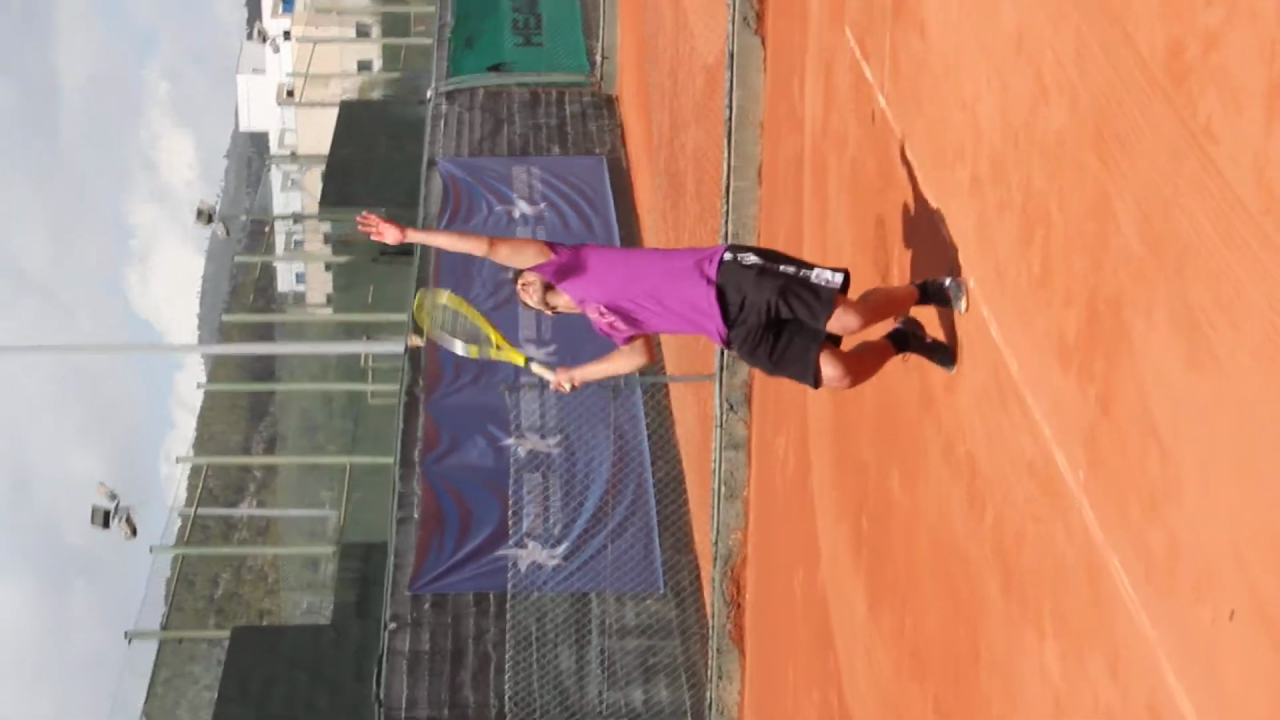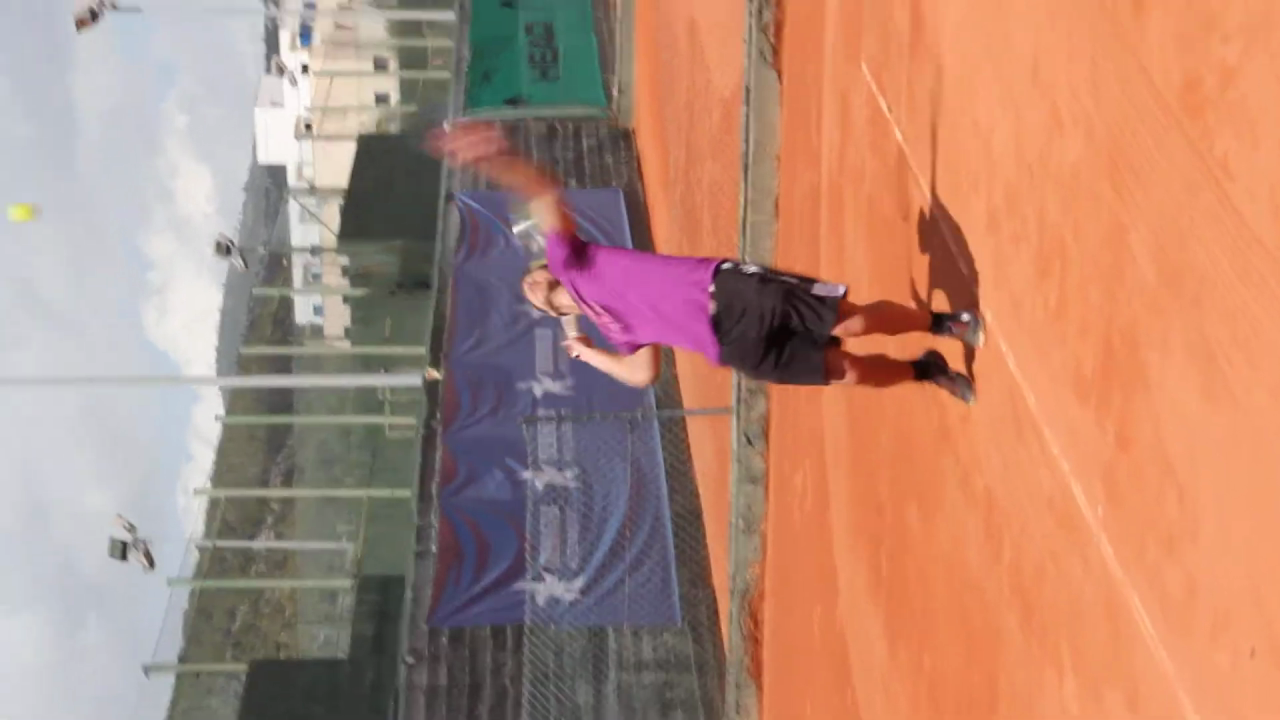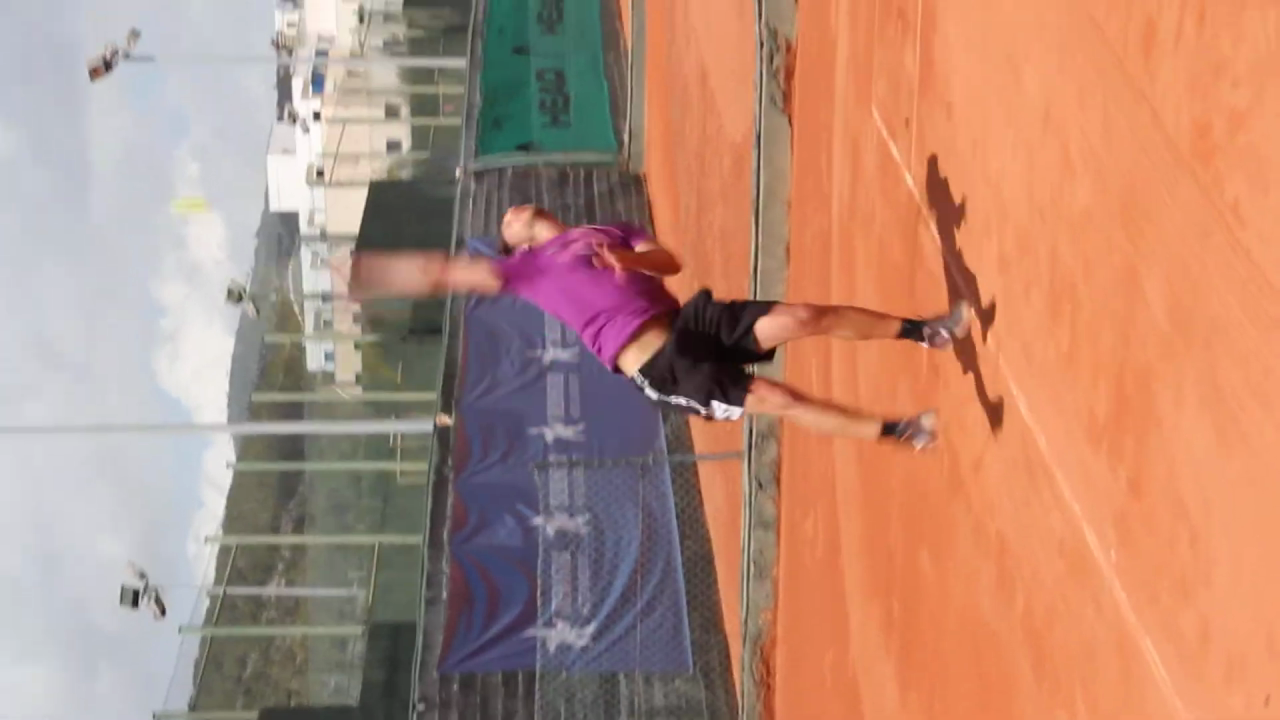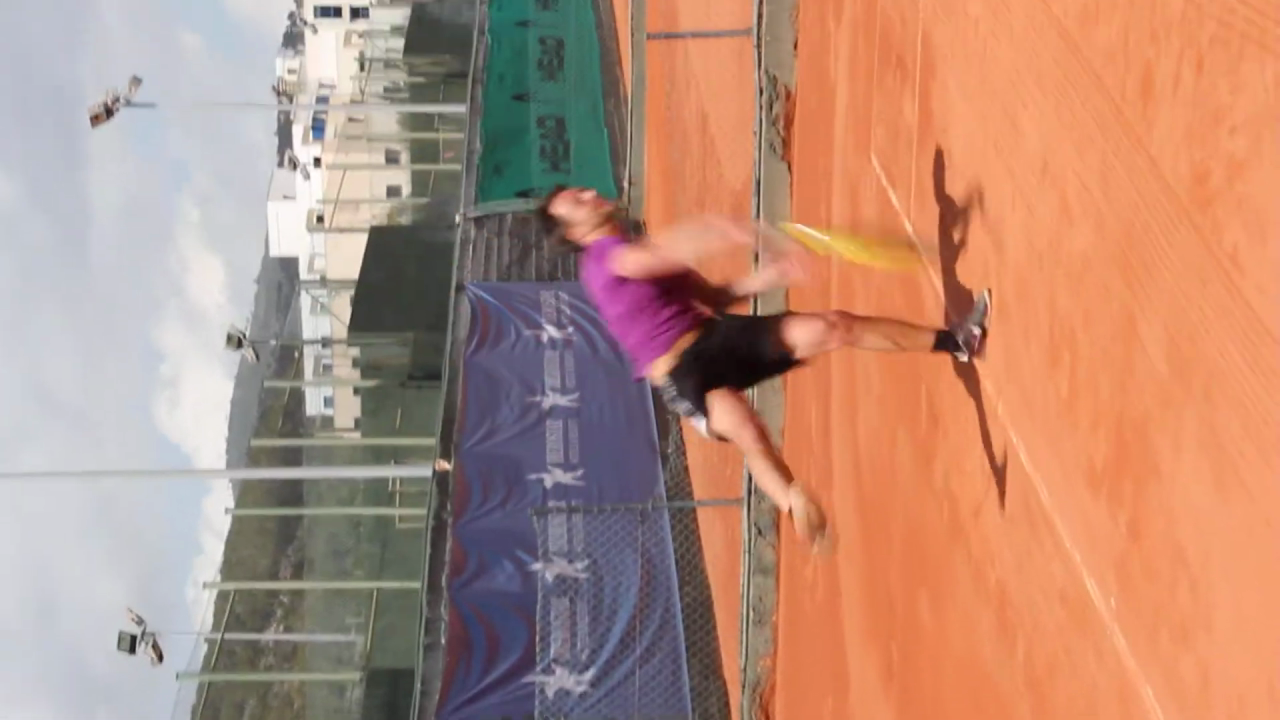
dt=0.2s
person 1, frame 1
left shoulder: (564, 264)
right shoulder: (606, 320)
left elbow: (494, 246)
right elbow: (642, 351)
left wrist: (412, 233)
right wrist: (575, 374)
left hip: (730, 276)
right hip: (743, 332)
left knee: (852, 317)
right knee: (837, 374)
left ankle: (930, 290)
right ankle: (904, 340)
person 1, frame 2
left shoulder: (573, 260)
right shoulder: (613, 324)
left elbow: (543, 197)
right elbow: (643, 373)
left wrist: (496, 155)
right wrist: (590, 354)
left hip: (726, 294)
right hip: (740, 345)
left knee: (856, 322)
right knee: (849, 372)
left ankle: (944, 323)
right ankle: (927, 371)
person 1, frame 3
left shoulder: (609, 235)
right shoulder: (527, 265)
left elbow: (670, 264)
right elbow: (447, 273)
left wrist: (630, 259)
right wrist: (379, 270)
left hip: (689, 323)
right hip: (663, 371)
left knee: (797, 320)
right knee: (777, 400)
left ankle: (922, 330)
right ankle: (894, 428)
person 1, frame 4
left shoulder: (648, 259)
right shoulder: (603, 256)
left elbow: (716, 298)
right elbow: (649, 257)
left wrist: (770, 274)
right wrist: (718, 230)
left hip: (716, 336)
right hip: (682, 374)
left knee: (831, 325)
right knee: (734, 415)
left ankle: (952, 342)
right ankle: (798, 508)
